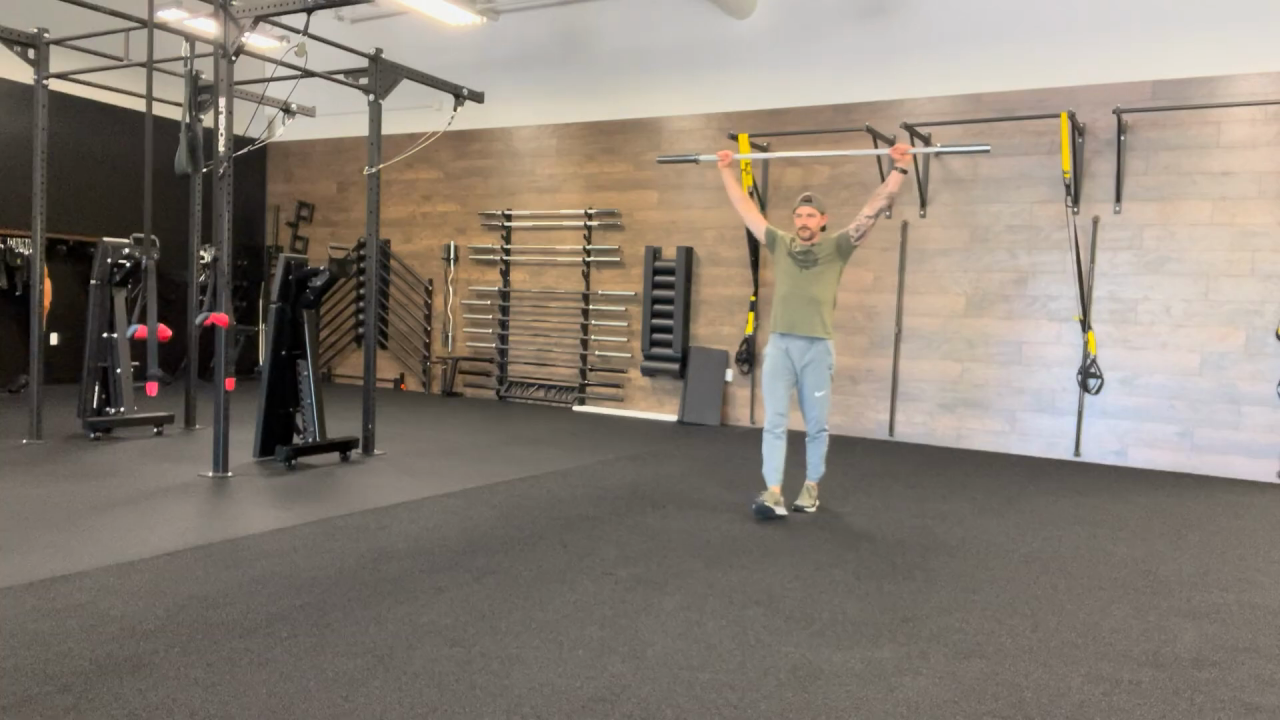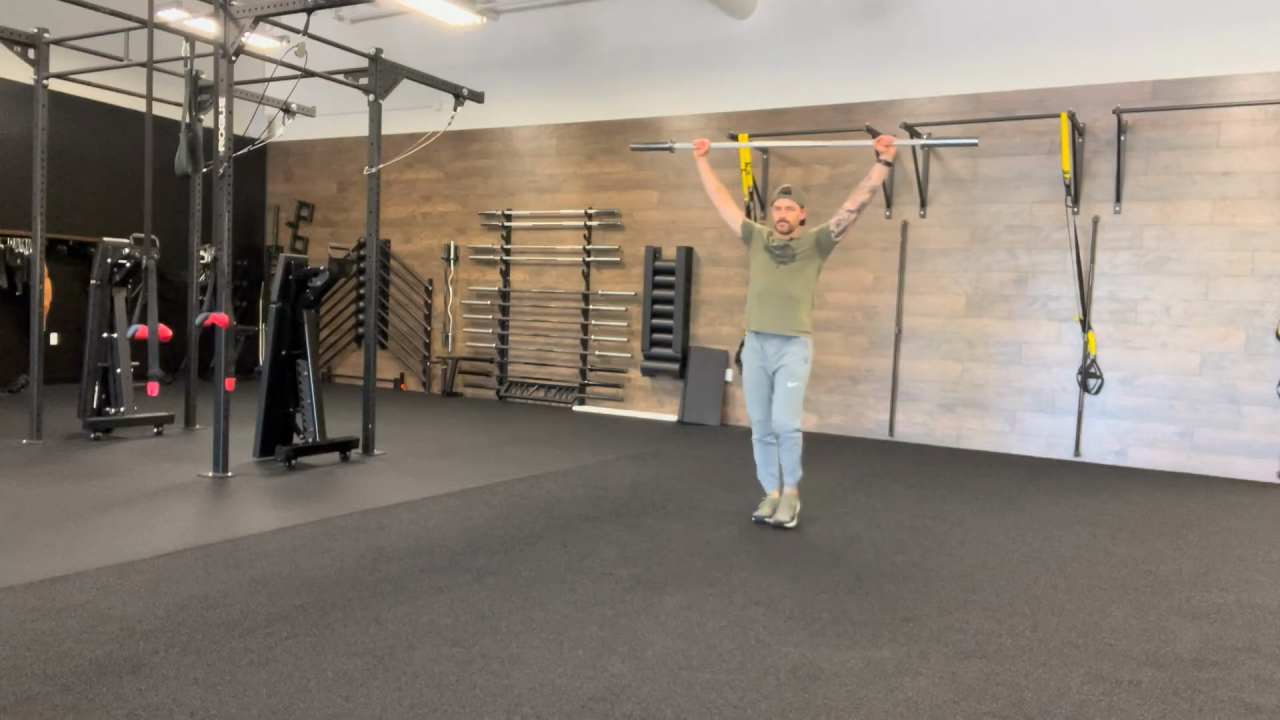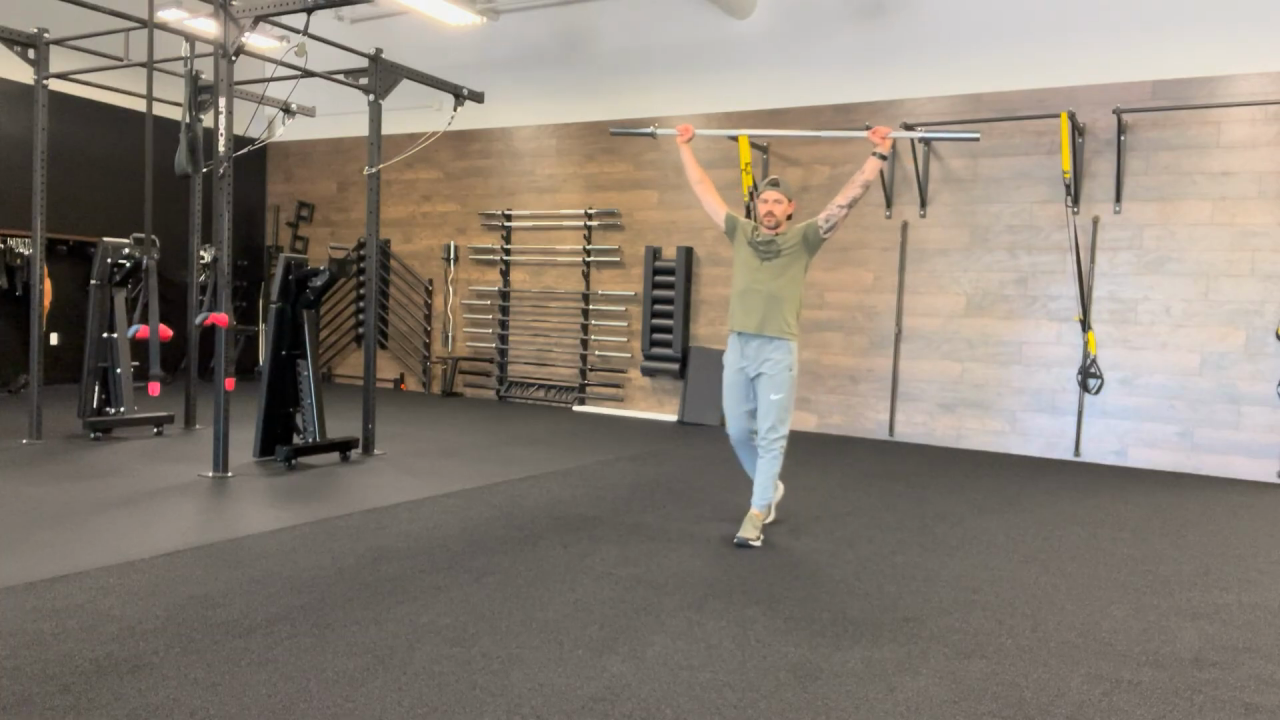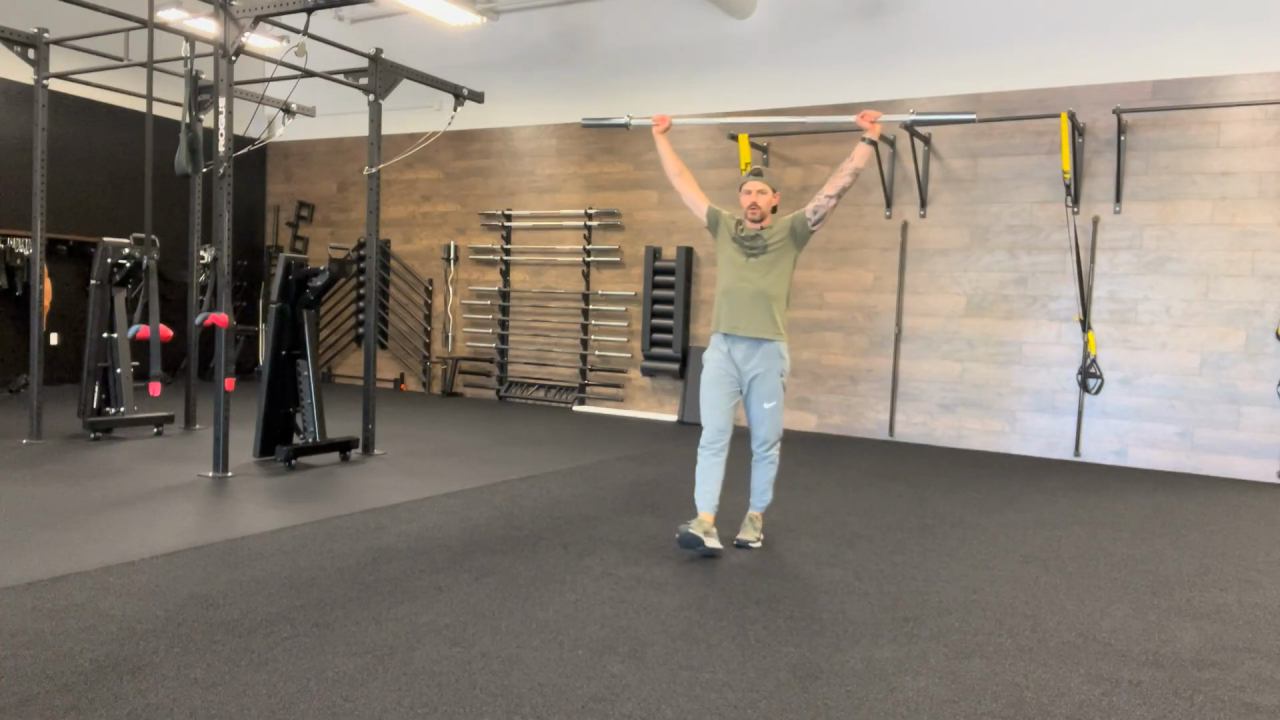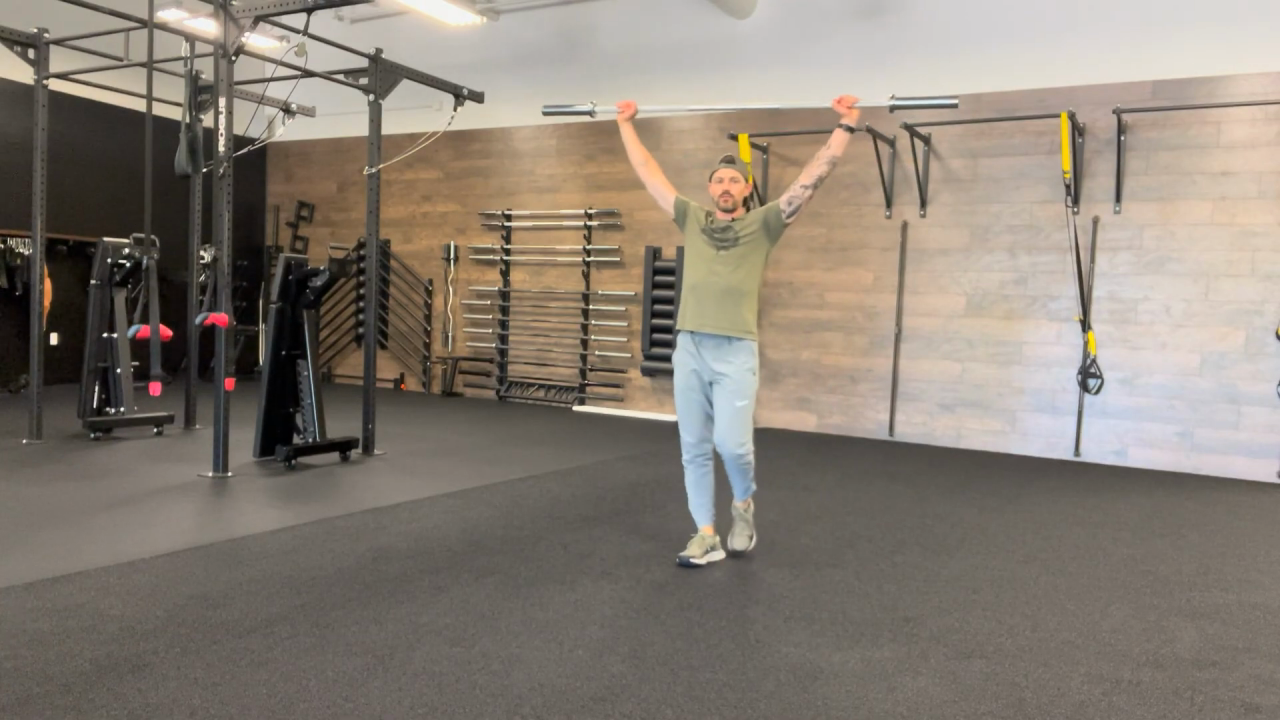
dt=0.5s
person 1, frame 1
left shoulder: (837, 247)
right shoulder: (779, 243)
left elbow: (874, 209)
right elbow: (746, 209)
left wrist: (900, 168)
right wrist: (727, 170)
left hip: (816, 347)
right hip: (779, 344)
left knee: (816, 425)
right knee: (774, 421)
left ankle: (811, 486)
right ankle: (772, 493)
person 1, frame 2
left shoulder: (816, 242)
right shoulder: (756, 238)
left elbow: (856, 202)
right elbow: (721, 199)
left wrist: (884, 161)
right wrist: (702, 159)
left hip: (793, 345)
right hip: (755, 344)
left knee: (785, 422)
right knee: (762, 429)
left ankle: (790, 493)
right ankle: (771, 495)
person 1, frame 3
left shoulder: (803, 237)
right shoulder: (740, 231)
left elbow: (847, 197)
right elbow: (703, 189)
left wrist: (879, 153)
right wrist: (684, 146)
left hip: (777, 349)
right hip: (737, 346)
left knee: (770, 436)
right knee: (738, 432)
left ankle: (756, 514)
right ankle: (769, 486)
person 1, frame 4
left shoulder: (791, 231)
right shoulder: (723, 226)
left elbow: (836, 187)
right elbow: (682, 182)
left wrist: (868, 138)
right wrist: (661, 136)
left hip: (767, 350)
right hip: (721, 347)
left knee: (765, 443)
right knee: (713, 437)
left ankle: (755, 517)
right ankle: (705, 523)
person 1, frame 5
left shoulder: (763, 223)
right shoulder: (691, 218)
left elbow: (813, 177)
right elbow: (648, 172)
left wrist: (846, 125)
right wrist: (626, 125)
left hip: (736, 350)
right hip: (689, 347)
left knee: (732, 445)
right knee: (694, 450)
left ankle: (744, 504)
right ankle: (706, 534)
